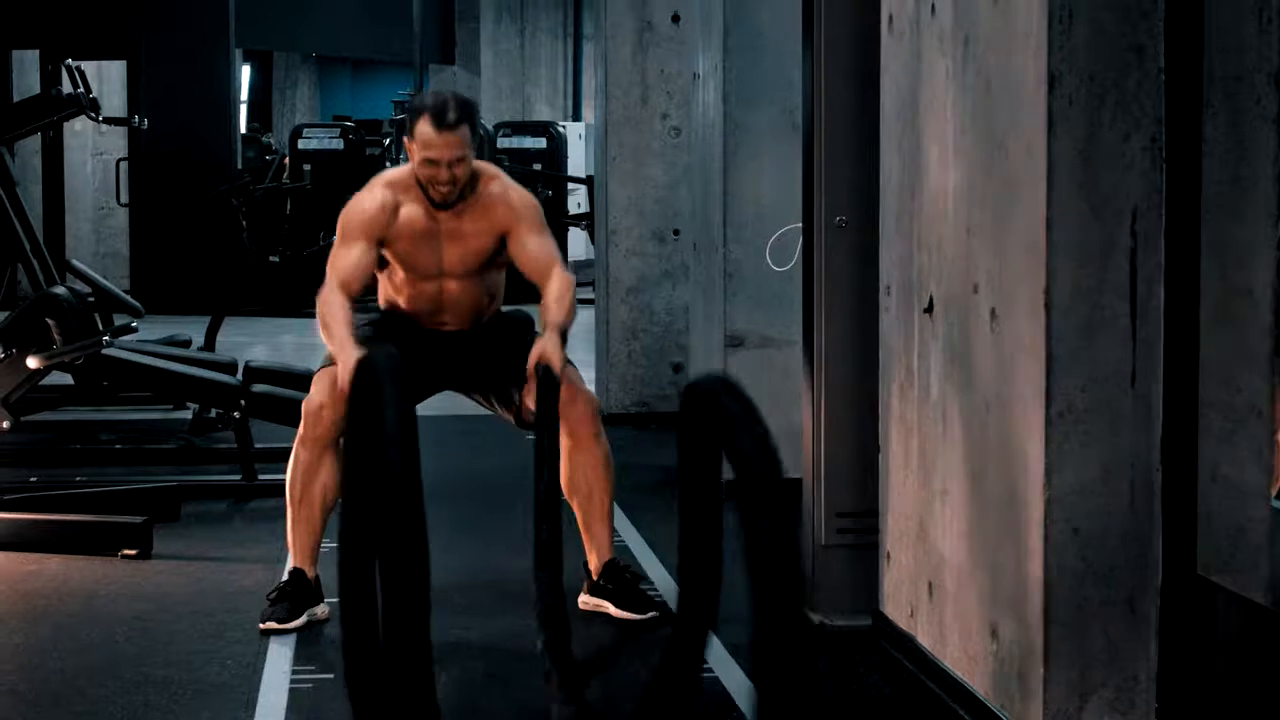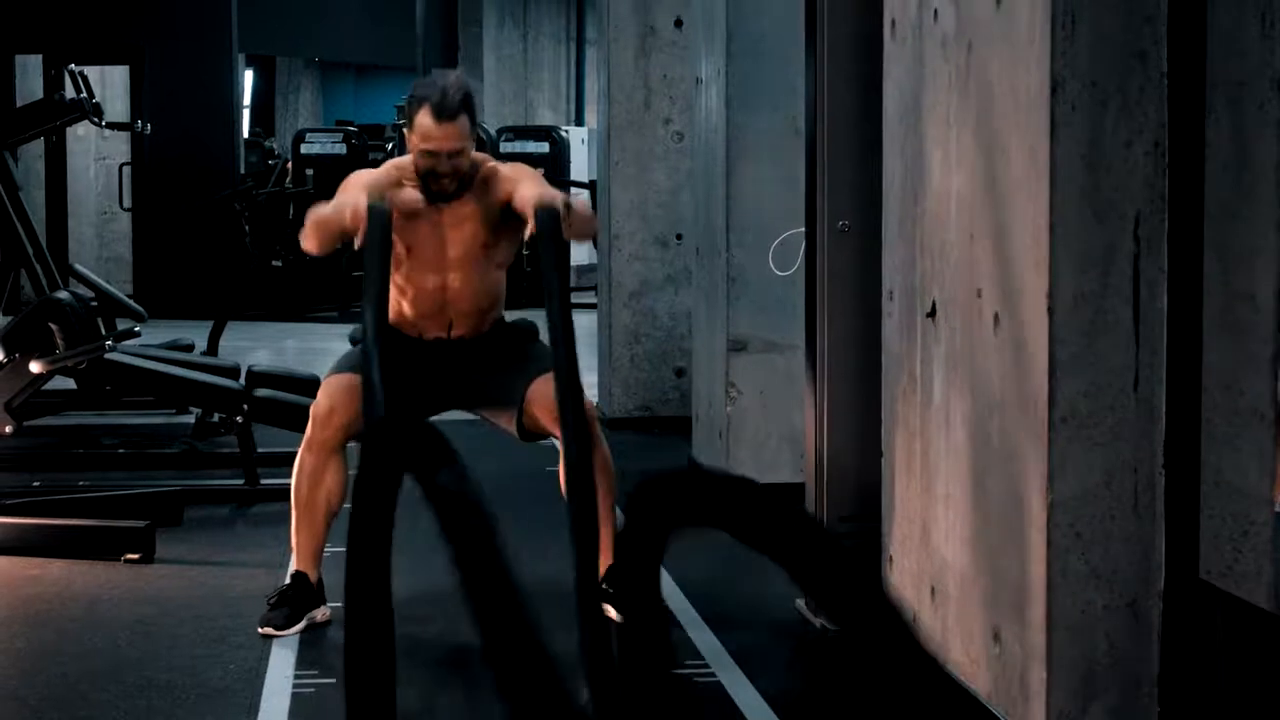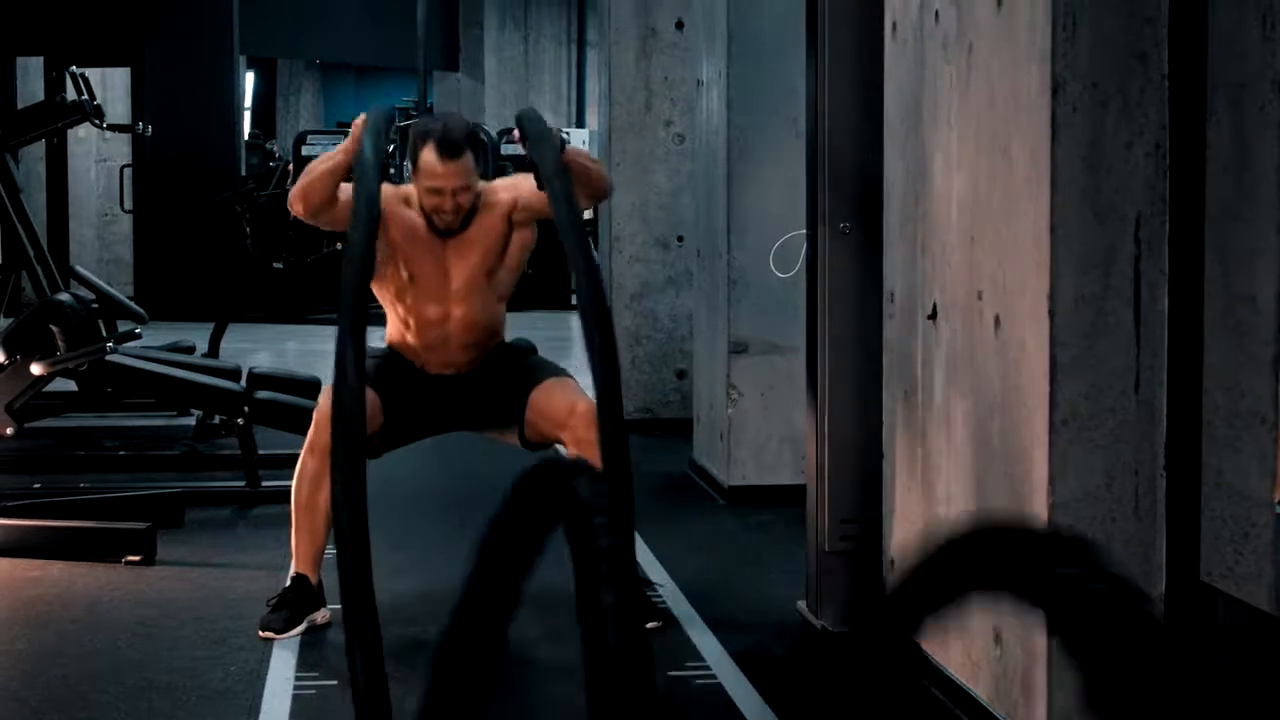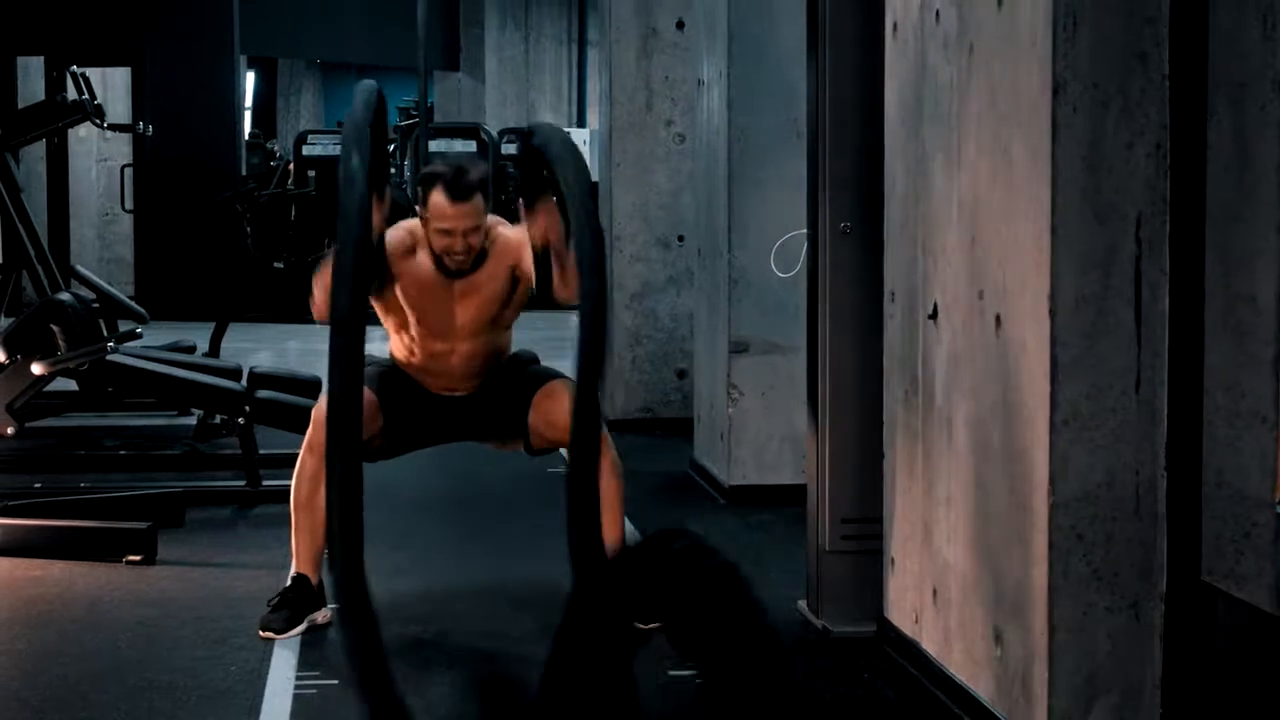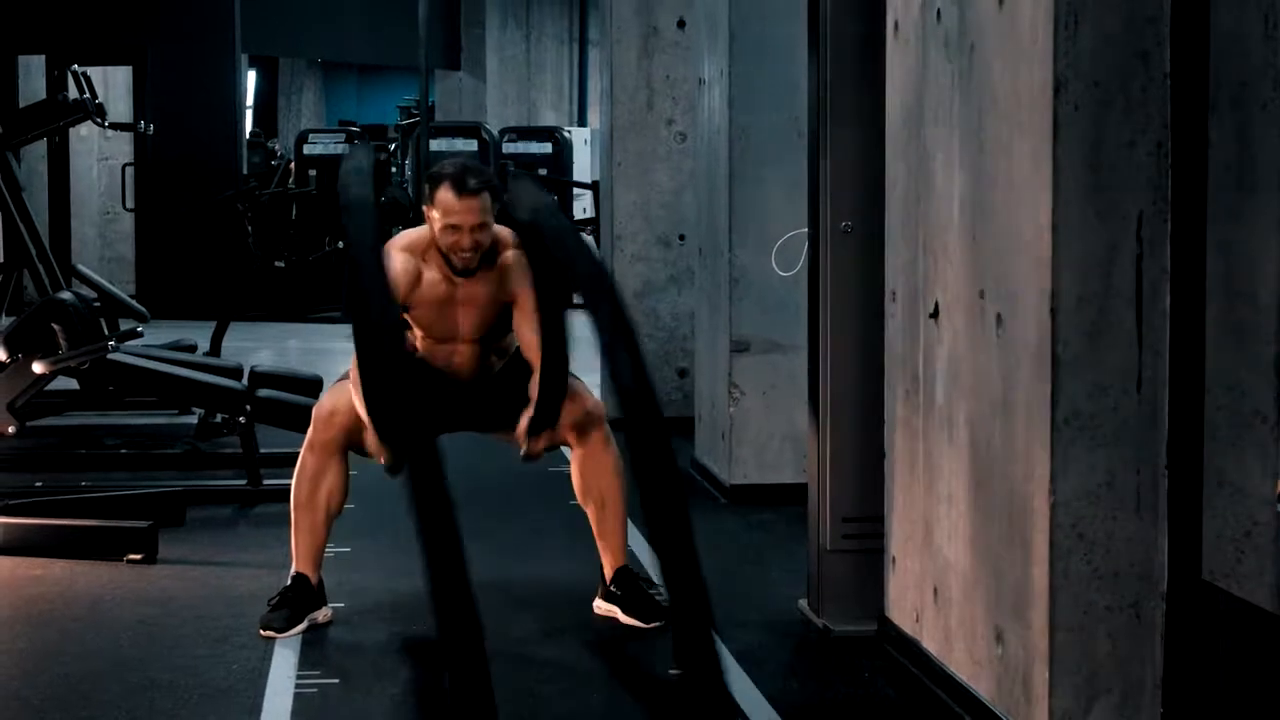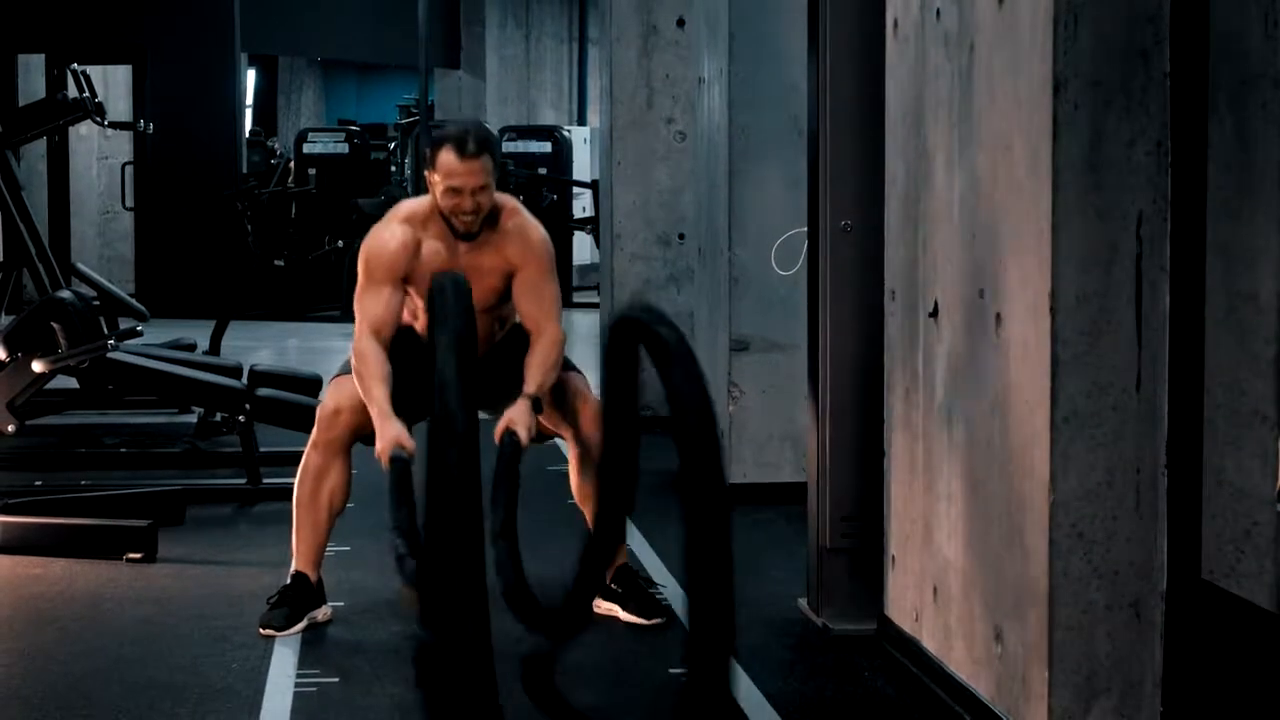
dt=0.3s
person 1, frame 1
left shoulder: (506, 198)
right shoulder: (377, 203)
left elbow: (555, 275)
right elbow: (333, 293)
left wrist: (552, 331)
right wrist: (345, 348)
left hip: (489, 335)
right hip: (397, 333)
left knee: (579, 409)
right knee: (320, 412)
left ankle: (604, 574)
right ankle: (301, 581)
person 1, frame 2
left shoulder: (504, 181)
right shoulder: (379, 184)
left elbow: (583, 225)
right elbow: (312, 238)
left wrist: (555, 204)
right wrist: (345, 213)
left hip: (491, 347)
right hip: (402, 349)
left knee: (578, 415)
right knee: (326, 418)
left ankle: (606, 576)
right ankle: (304, 584)
person 1, frame 3
left shoulder: (510, 202)
right shoulder: (387, 209)
left elbow: (598, 189)
right elbow: (305, 204)
left wrist: (555, 152)
right wrist: (350, 148)
left hip: (499, 374)
right hip: (407, 375)
left knee: (583, 417)
right knee: (330, 419)
right ankle: (303, 586)
person 1, frame 4
left shoulder: (513, 245)
right shoulder: (396, 249)
left elbow: (578, 291)
right elbow: (324, 307)
left wrist: (554, 240)
left hip: (498, 387)
right hip: (408, 388)
right knee: (326, 424)
right ankle: (304, 589)
person 1, frame 5
left shoulder: (519, 264)
right shoulder: (400, 262)
left elbow: (546, 358)
left wrist: (540, 411)
right wrist: (377, 419)
left hip: (500, 377)
left knee: (591, 419)
right knee: (329, 420)
left ankle: (618, 581)
right ankle: (305, 587)
person 1, frame 6
left shoulder: (523, 234)
right shoulder: (396, 236)
left elbow: (547, 328)
right elbow: (370, 337)
left wrist: (529, 401)
right wrist: (385, 419)
left hip: (501, 351)
right hip: (416, 351)
left knee: (588, 414)
right knee: (334, 418)
left ankle: (618, 577)
right ankle: (304, 585)
